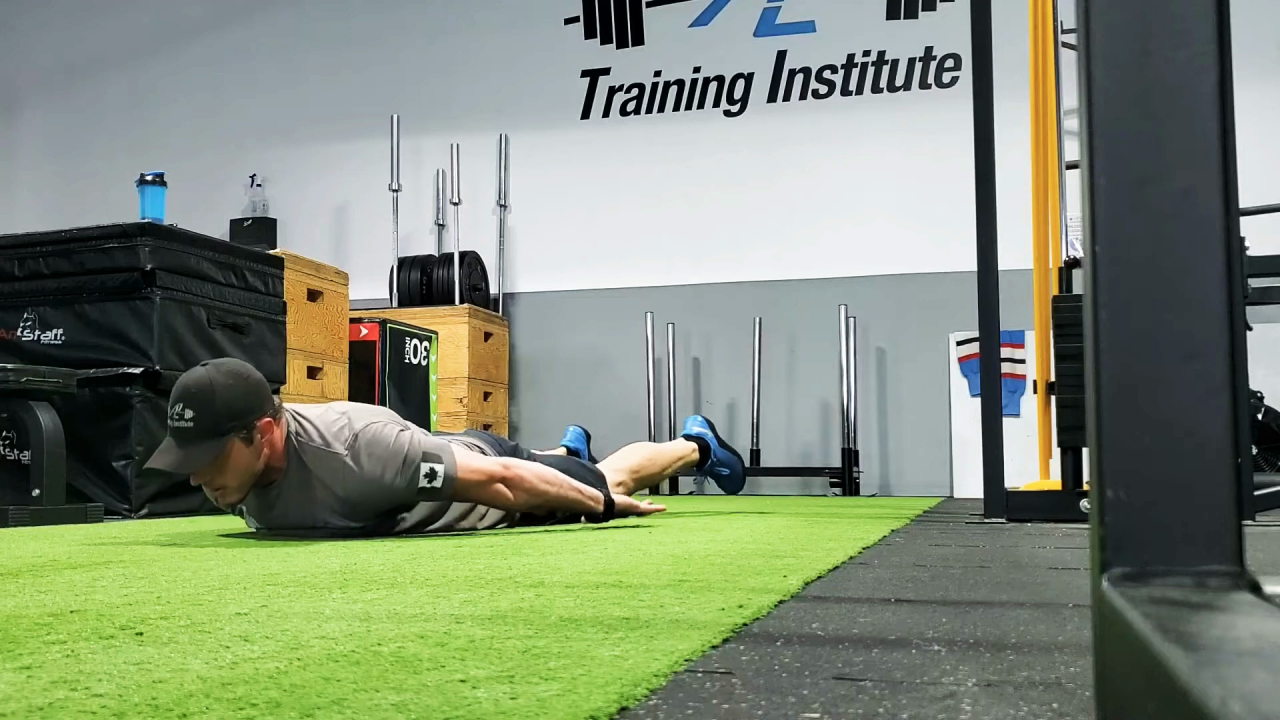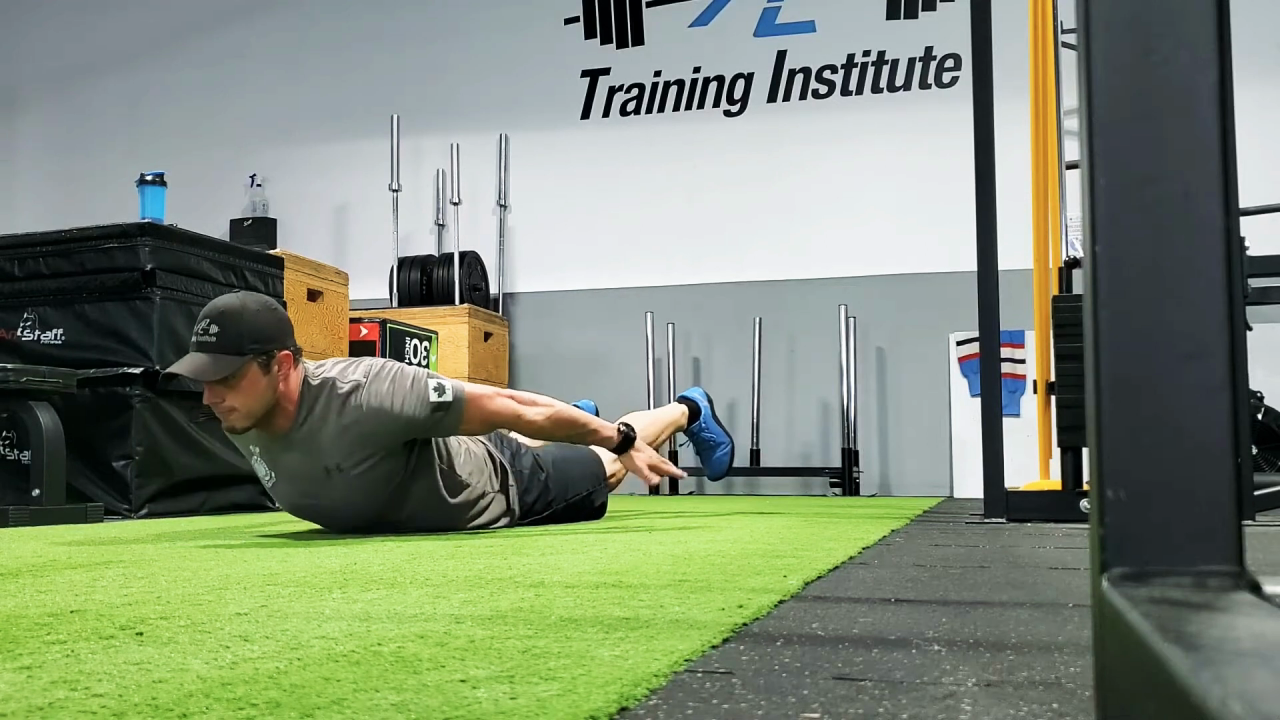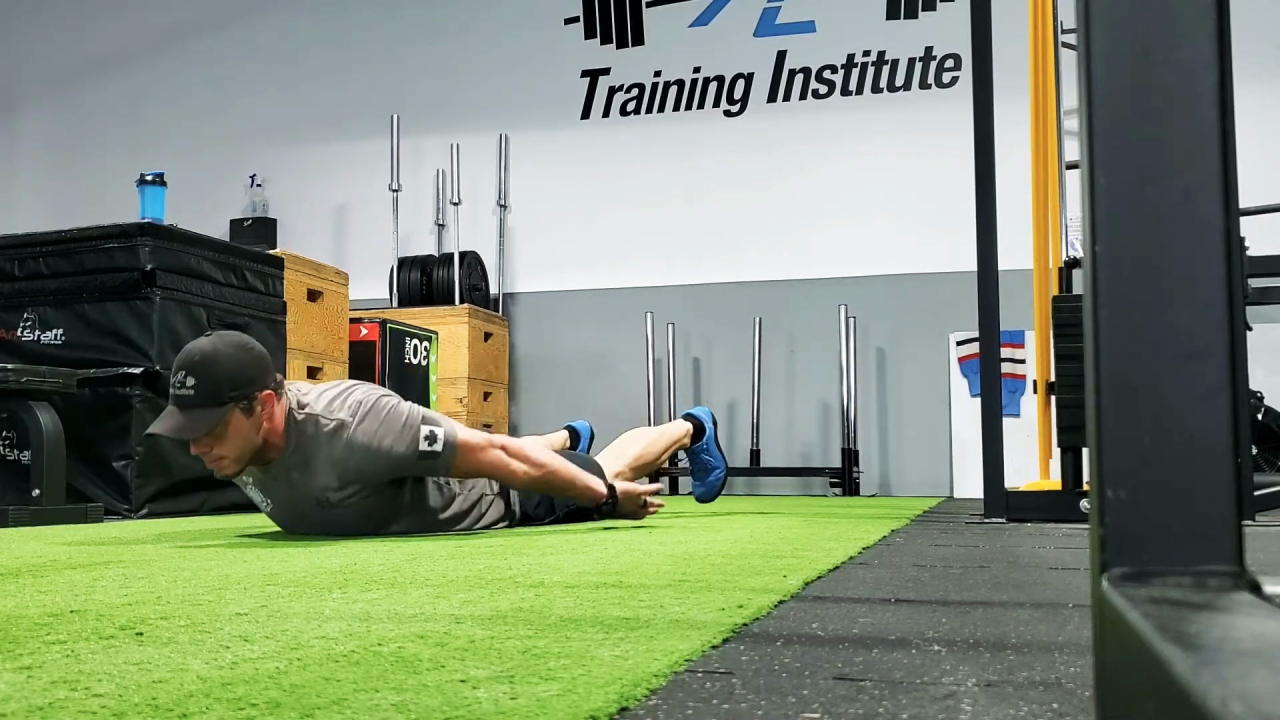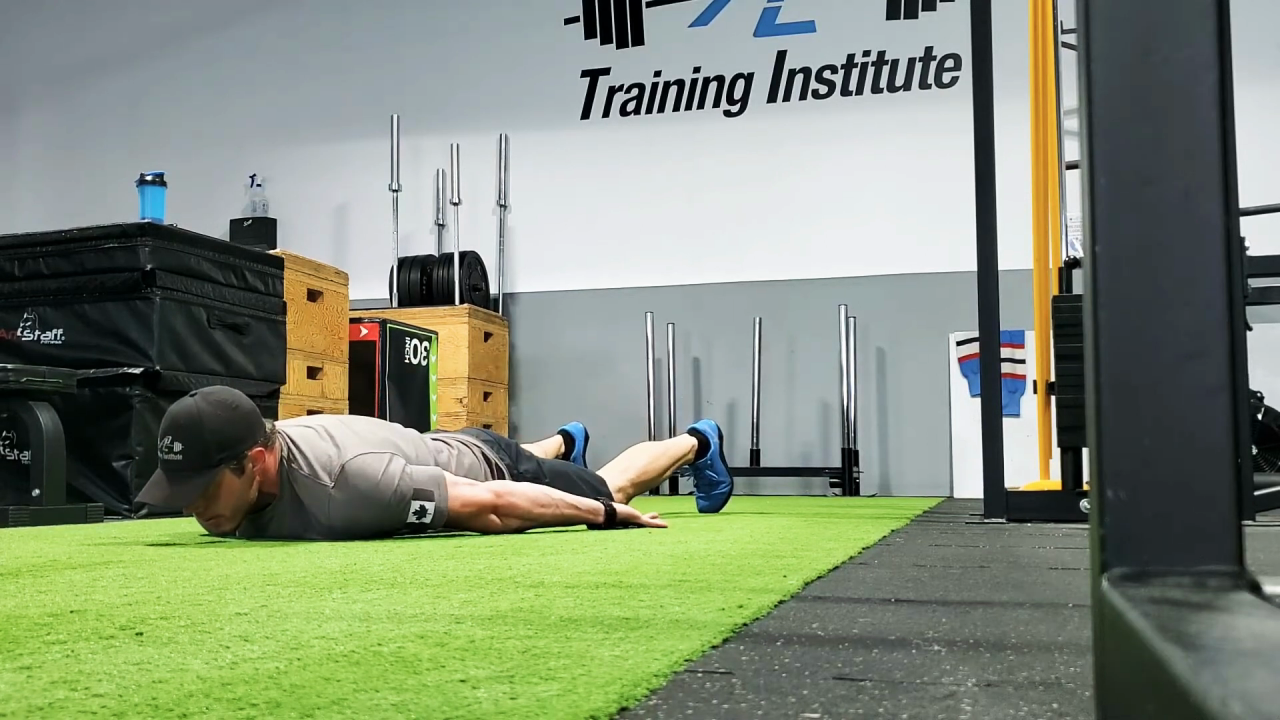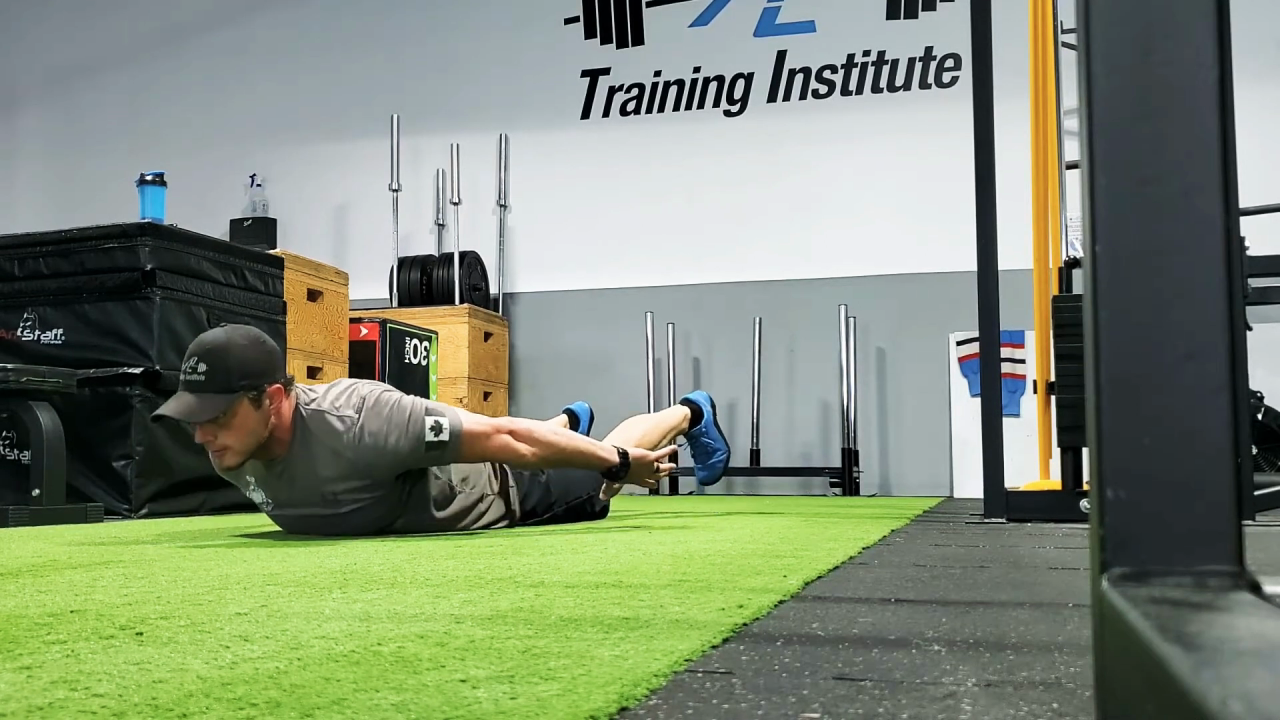
dt=1s
person 1, frame 1
left shoulder: (351, 451)
right shoulder: (236, 465)
left elbow: (500, 479)
left wrist: (609, 505)
left hip: (492, 491)
right hip: (440, 461)
left knee: (609, 481)
left ankle: (696, 445)
right ankle: (569, 448)
person 1, frame 2
left shoulder: (362, 395)
right shoulder: (240, 423)
left elbow: (508, 406)
left wrist: (622, 441)
left hip: (498, 495)
left knee: (606, 469)
left ankle: (687, 411)
right ankle: (575, 418)
person 1, frame 3
left shoulder: (352, 428)
right shoulder: (237, 436)
left elbow: (499, 454)
left wrist: (611, 497)
left hip: (492, 502)
right hip: (442, 472)
left knee: (606, 478)
left ankle: (690, 428)
right ankle: (568, 437)
person 1, frame 4
left shoulder: (343, 481)
right shoulder: (238, 465)
left elbow: (494, 505)
left wrist: (610, 516)
left hip: (487, 473)
right hip: (436, 453)
left knee: (608, 488)
left ankle: (698, 443)
person 1, frame 5
left shoulder: (358, 419)
right shoulder: (232, 452)
left elbow: (502, 437)
left wrist: (621, 462)
left hip: (498, 494)
left knee: (600, 476)
left ankle: (691, 414)
right ankle: (569, 419)
